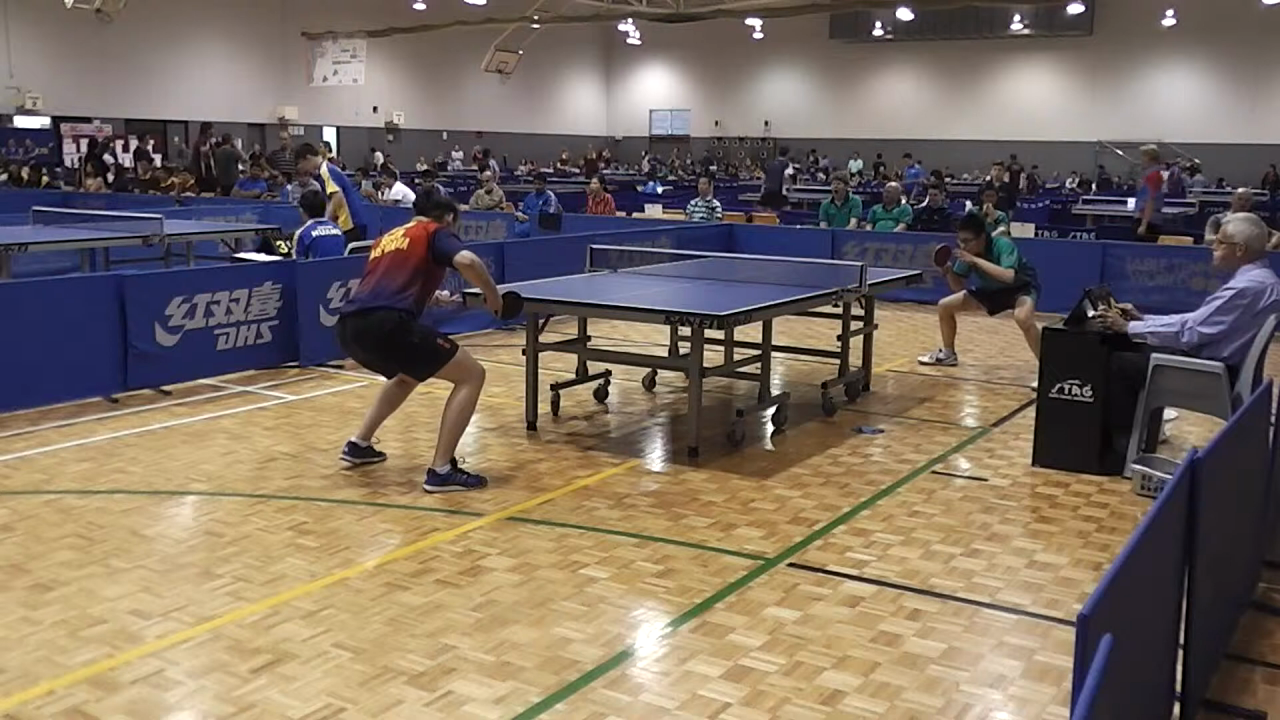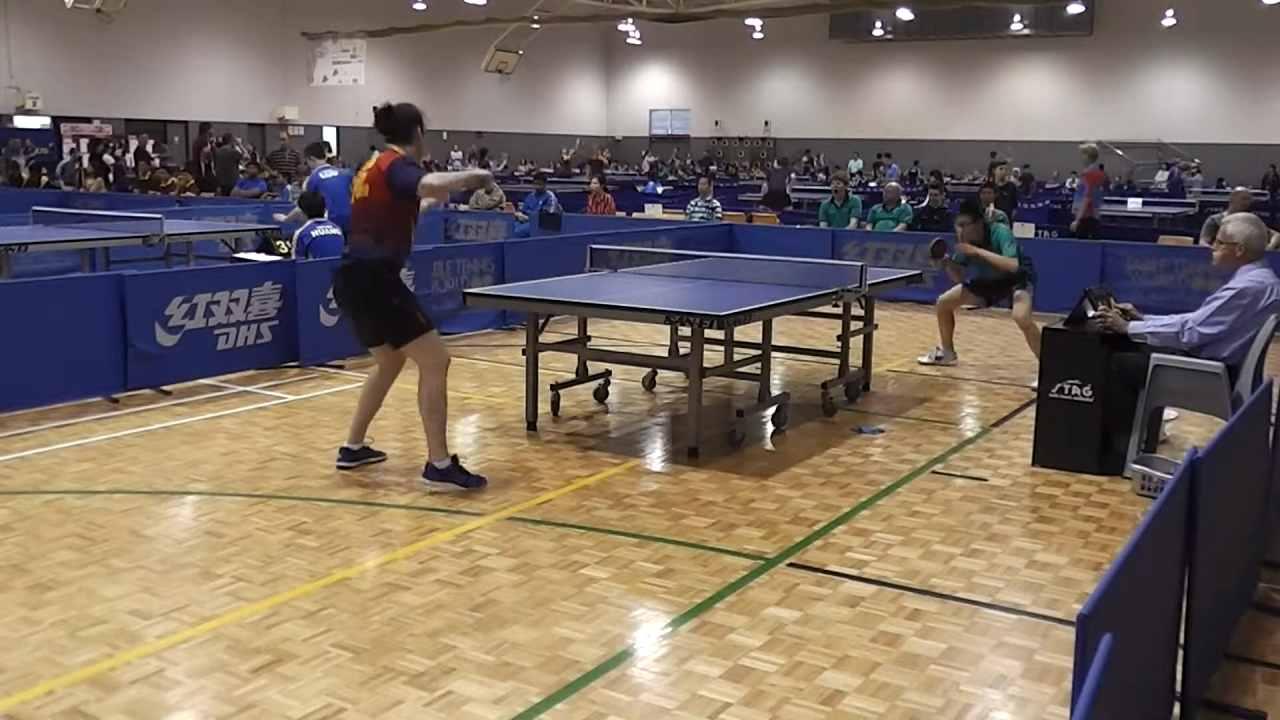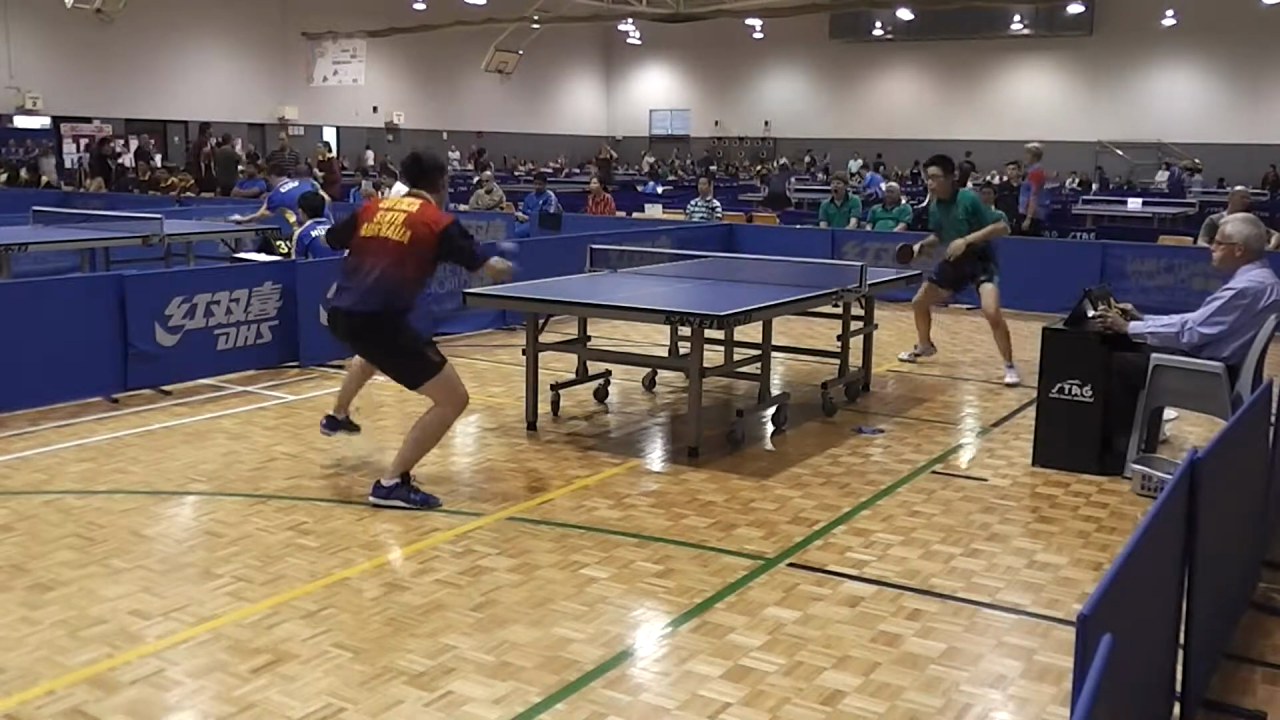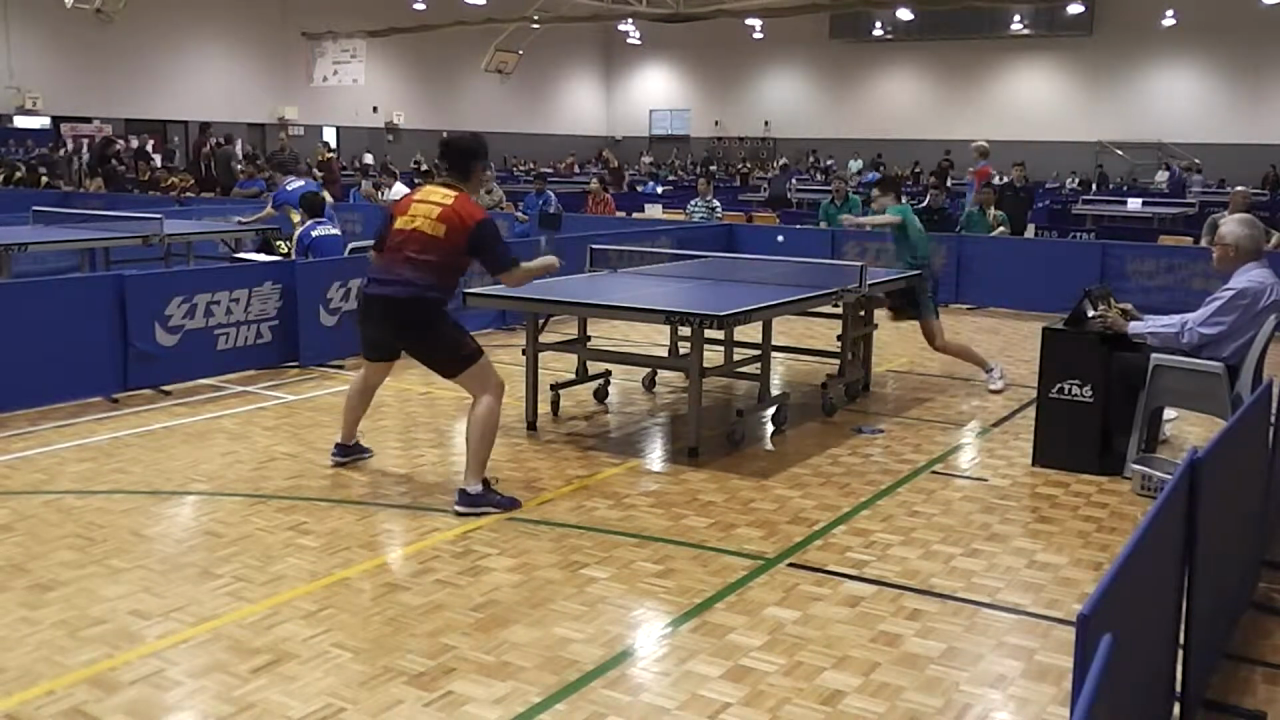
dt=0.7s
person 1, frame 1
left shoulder: (389, 237)
right shoulder: (436, 233)
right elbow: (467, 261)
left wrist: (425, 296)
right wrist: (492, 295)
left hip: (350, 328)
right hip: (385, 326)
left knee: (408, 375)
right knee: (472, 375)
left ankle: (359, 444)
right ankle: (441, 470)
person 1, frame 2
left shoulder: (374, 168)
right shoulder: (398, 164)
right elbow: (431, 185)
left wrist: (431, 203)
right wrist: (471, 176)
left hip: (351, 279)
right hip: (374, 279)
left knee: (390, 361)
right knee: (435, 360)
left ankle: (353, 447)
right ankle: (439, 464)
person 1, frame 3
left shoulder: (372, 208)
right shoulder: (438, 222)
left elbow: (331, 241)
right elbow: (490, 269)
right wrist: (506, 267)
left hip: (341, 314)
right hip: (380, 321)
left knee: (374, 353)
right knee: (453, 399)
left ankle: (337, 415)
right ankle: (391, 483)
person 1, frame 4
left shoulder: (408, 200)
right shoulder: (472, 216)
right elbow: (511, 276)
right wrist: (545, 264)
left hip: (374, 302)
right hip: (419, 311)
left knee: (372, 372)
right knee: (489, 388)
left ankle: (346, 444)
right ankle: (473, 489)
person 2, frame 1
left shoulder: (1248, 287)
right shoulder: (1258, 278)
left elbow: (1190, 331)
right elbow: (1197, 320)
left wrist: (1128, 327)
right wrist: (1143, 318)
right hip: (1215, 364)
left knee: (1119, 364)
right knee: (1140, 351)
left ankle: (1123, 446)
person 2, frame 2
left shoulder: (1248, 287)
right shoulder: (1257, 278)
left elbow: (1190, 331)
right elbow: (1197, 320)
left wrist: (1128, 327)
right wrist: (1143, 318)
right hip: (1215, 362)
left knee: (1119, 363)
right knee: (1137, 351)
left ankle: (1124, 447)
right ankle: (1141, 438)
person 2, frame 3
left shoulder: (1248, 287)
right shoulder: (1258, 278)
left elbow: (1190, 331)
right elbow: (1197, 320)
left wrist: (1129, 327)
right wrist: (1142, 318)
right hip: (1216, 365)
left knee: (1119, 364)
right knee: (1140, 352)
left ankle: (1122, 449)
right ankle: (1139, 441)
person 2, frame 4
left shoulder: (1247, 287)
right shoulder: (1258, 279)
left elbow: (1190, 331)
right elbow: (1197, 320)
left wrist: (1128, 328)
right wrist: (1143, 318)
right hip: (1216, 365)
left knee: (1120, 364)
right knee: (1142, 352)
left ankle: (1123, 448)
right ankle: (1139, 440)
person 3, frame 1
left shoulder: (1003, 245)
right shoulder: (967, 251)
left elbow: (1009, 276)
right elbow: (958, 287)
left wrist: (976, 260)
right wrist: (948, 272)
left hip: (1021, 287)
right hip: (991, 290)
left knee: (1023, 318)
right knee: (944, 306)
right ankle: (948, 353)
person 3, frame 2
left shoulder: (1001, 233)
right shoulder: (965, 241)
left elbow: (1013, 266)
right elbow: (958, 277)
left wrist: (978, 251)
right wrist: (947, 263)
left hip: (1018, 278)
right hip: (988, 280)
left knee: (1021, 317)
right knee: (943, 303)
right ankle: (946, 352)
person 3, frame 3
left shoulder: (969, 199)
right shoulder: (933, 205)
left elbow: (1000, 226)
left wrist: (965, 240)
right wrist: (921, 245)
left hip: (979, 259)
right hip: (953, 260)
left knee: (992, 312)
right knee: (919, 302)
left ankle: (1010, 366)
right ankle: (924, 346)
person 3, frame 4
left shoulder: (898, 209)
right shoulder: (904, 213)
left elbow: (895, 220)
left wrist: (859, 221)
left hip: (918, 279)
left knee: (939, 343)
left ankle: (991, 369)
